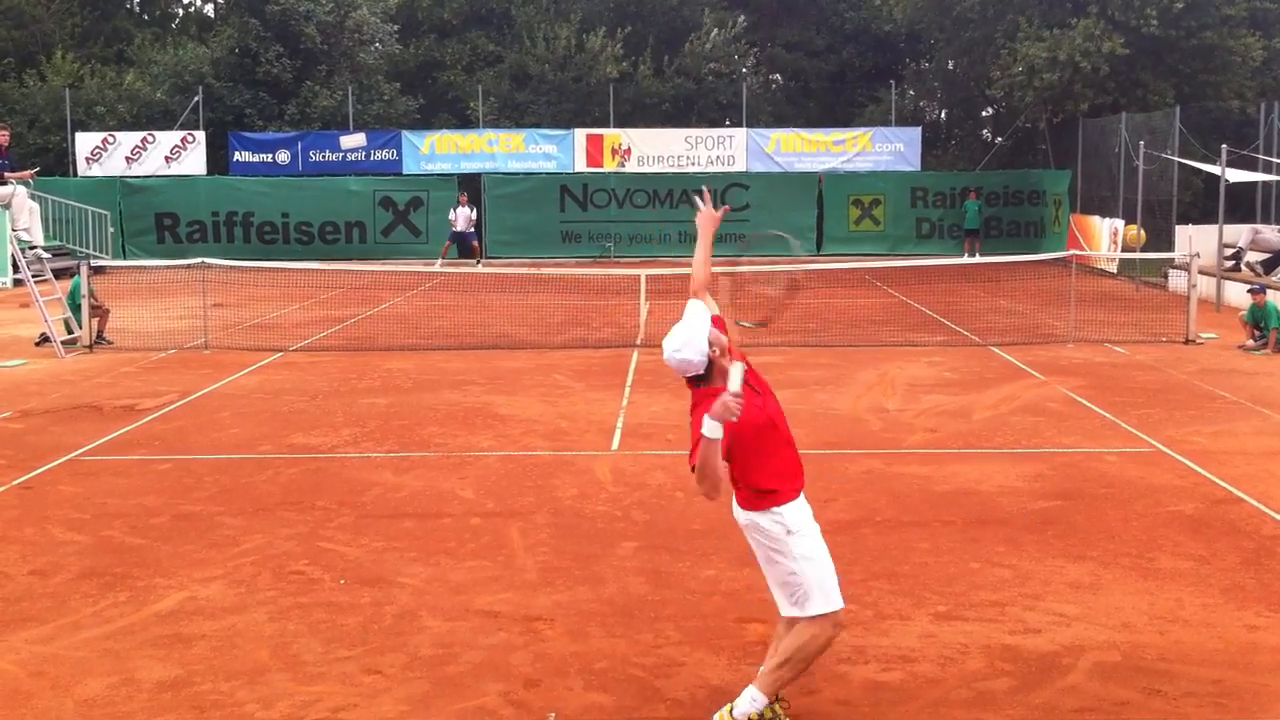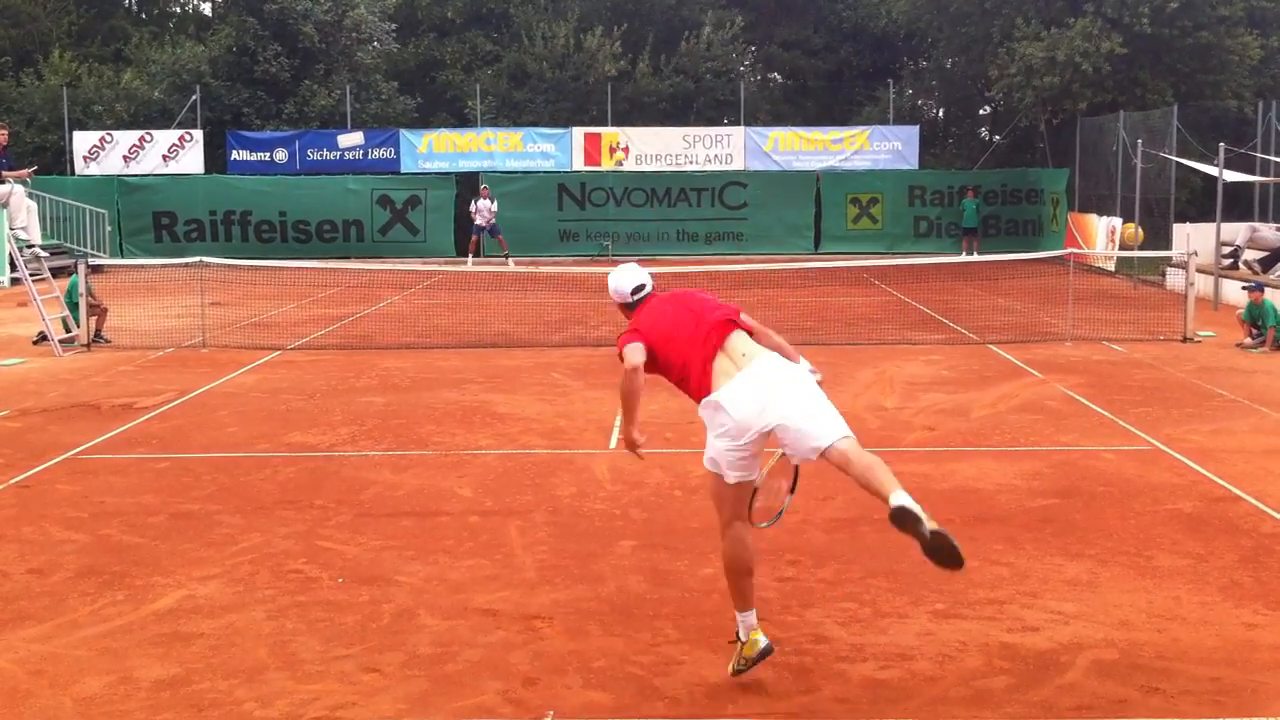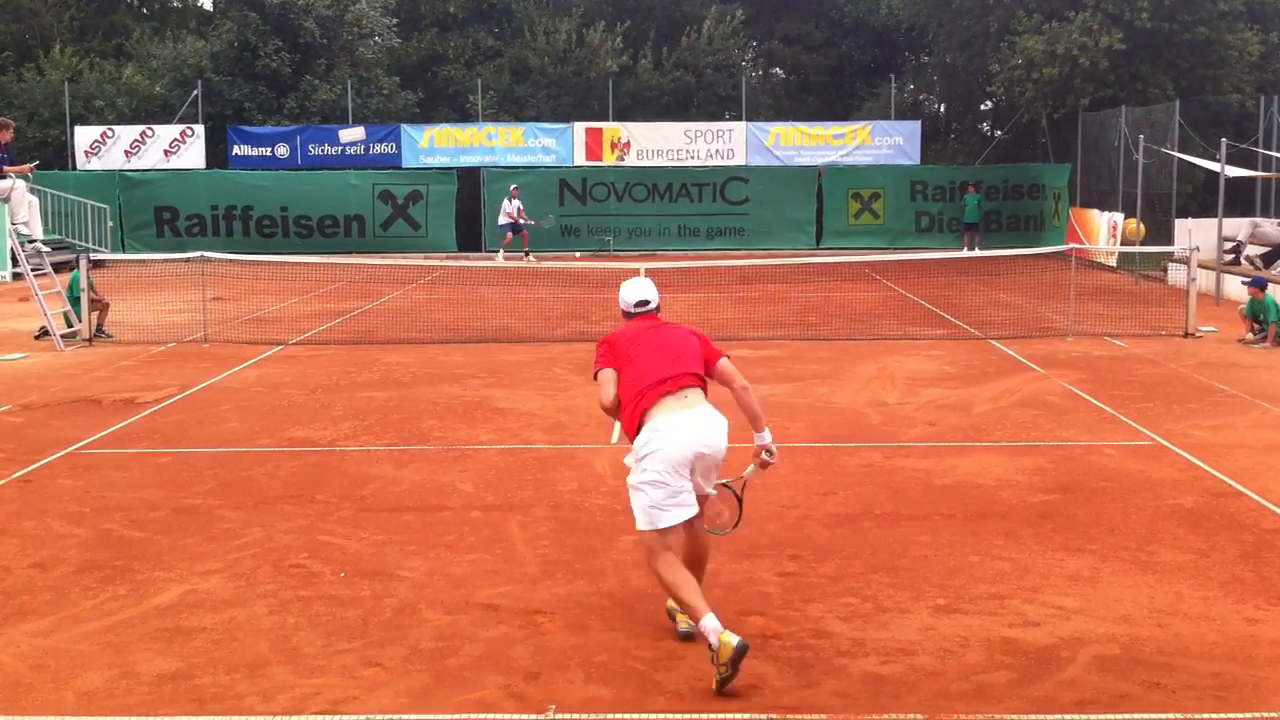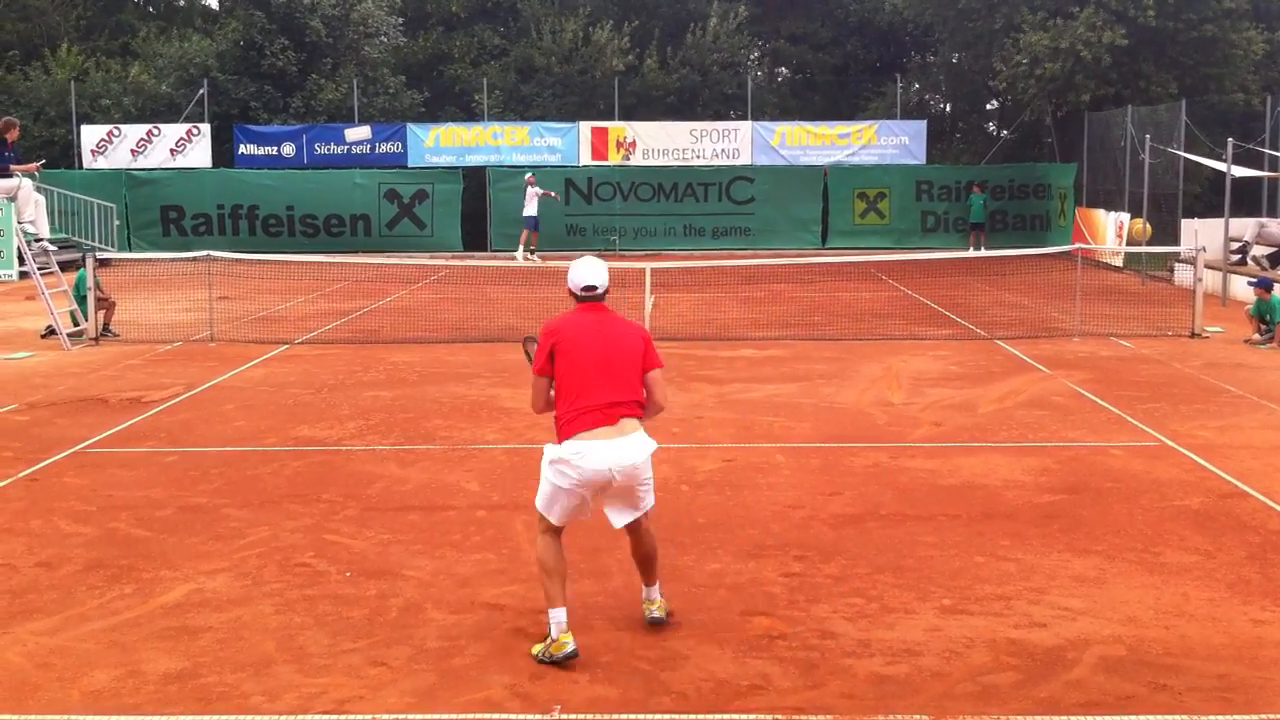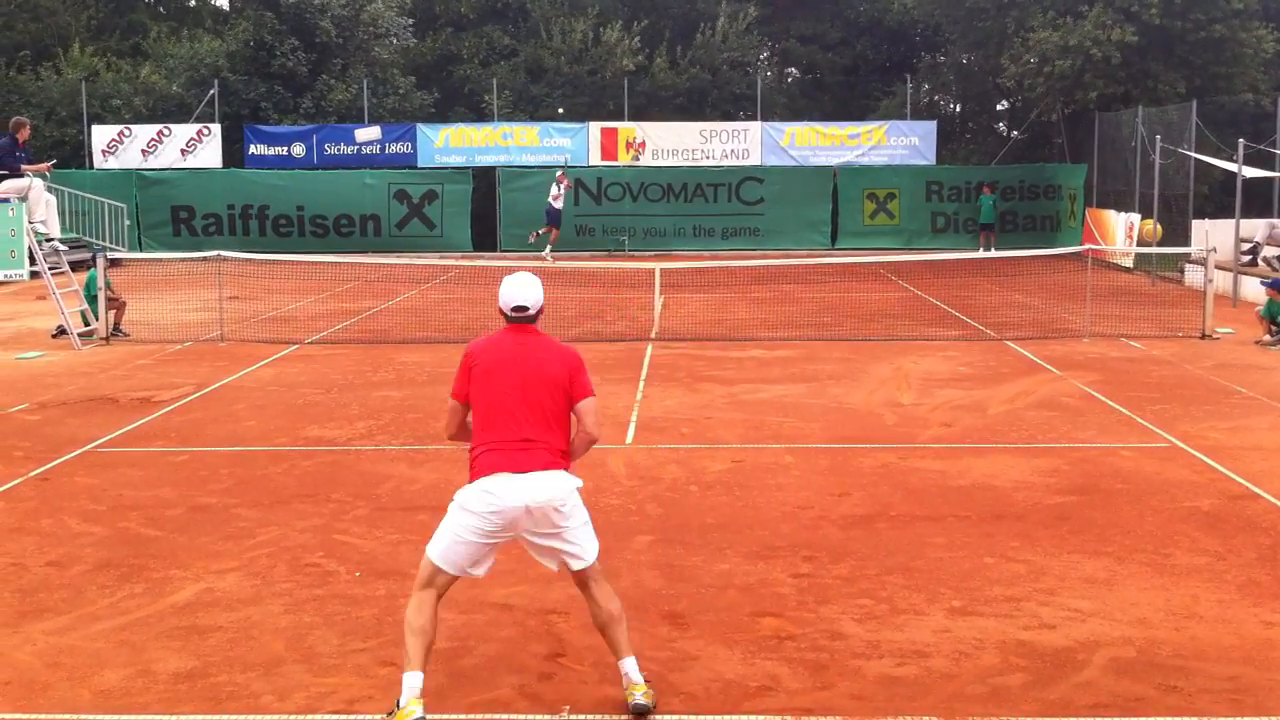
dt=0.4s
person 1, frame 1
right shoulder: (712, 410)
left elbow: (699, 286)
right elbow: (710, 488)
left wrist: (705, 228)
right wrist: (714, 429)
left hip: (769, 509)
right hip: (776, 515)
left knee: (803, 615)
right knee: (823, 624)
person 1, frame 2
left shoulder: (634, 333)
right shoulder: (693, 297)
left elbow: (631, 367)
right elbow: (762, 332)
left wrist: (629, 425)
right wrist: (801, 364)
left hip: (730, 407)
right hip: (773, 376)
left knee: (733, 523)
right knee: (847, 453)
left ankle: (749, 636)
right ankle: (905, 508)
person 1, frame 3
left shoulder: (613, 341)
right shoulder: (691, 334)
left elbow: (607, 400)
right elbow: (741, 386)
left wrist: (631, 426)
right wrist: (764, 436)
left hip: (659, 442)
right hip: (710, 429)
left knee: (664, 559)
right knee: (690, 518)
left ankle: (723, 640)
right ankle: (688, 613)
person 1, frame 4
left shoulder: (555, 329)
right shoulder: (636, 332)
left elbow: (539, 403)
right elbow: (658, 401)
left hip: (580, 452)
right hip: (631, 447)
left knee: (549, 530)
right knee: (639, 525)
left ankle: (559, 637)
right ankle: (654, 602)
person 1, frame 5
left shoulder: (476, 352)
right shoulder: (567, 358)
left elbow: (454, 427)
right elbow: (590, 434)
left hip: (489, 490)
right hip: (549, 488)
left knee: (425, 589)
right knee: (592, 583)
